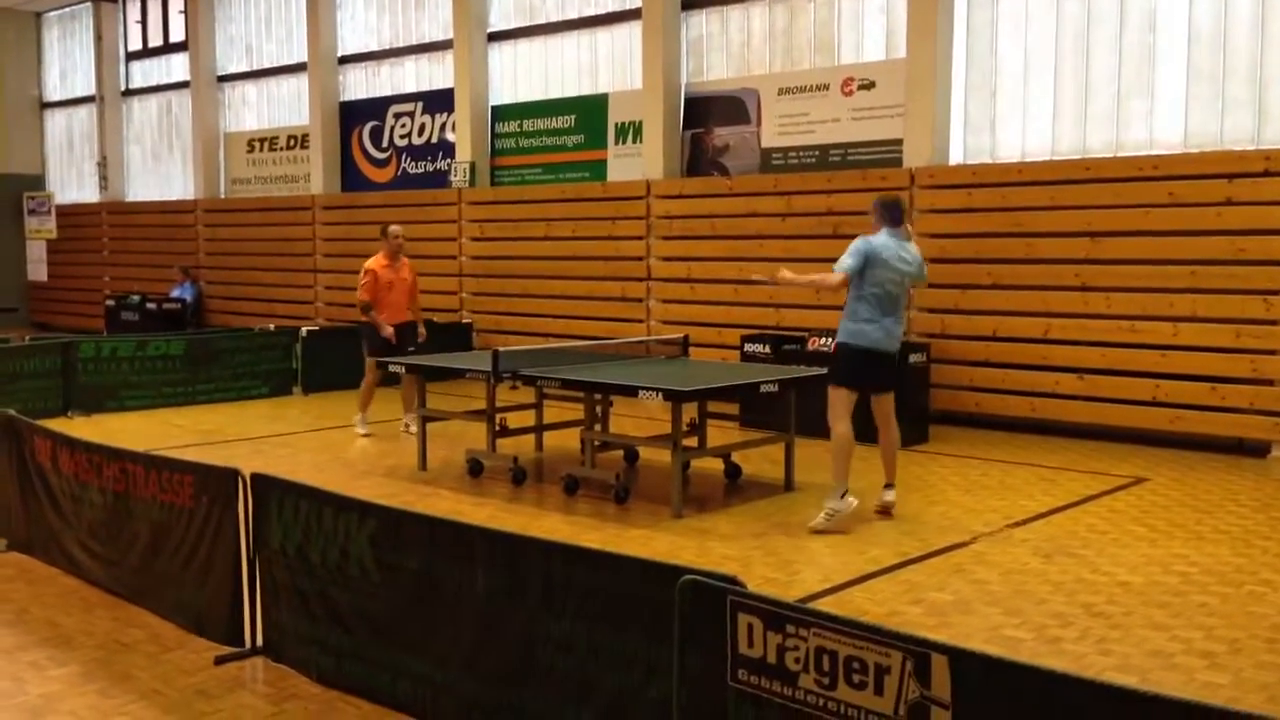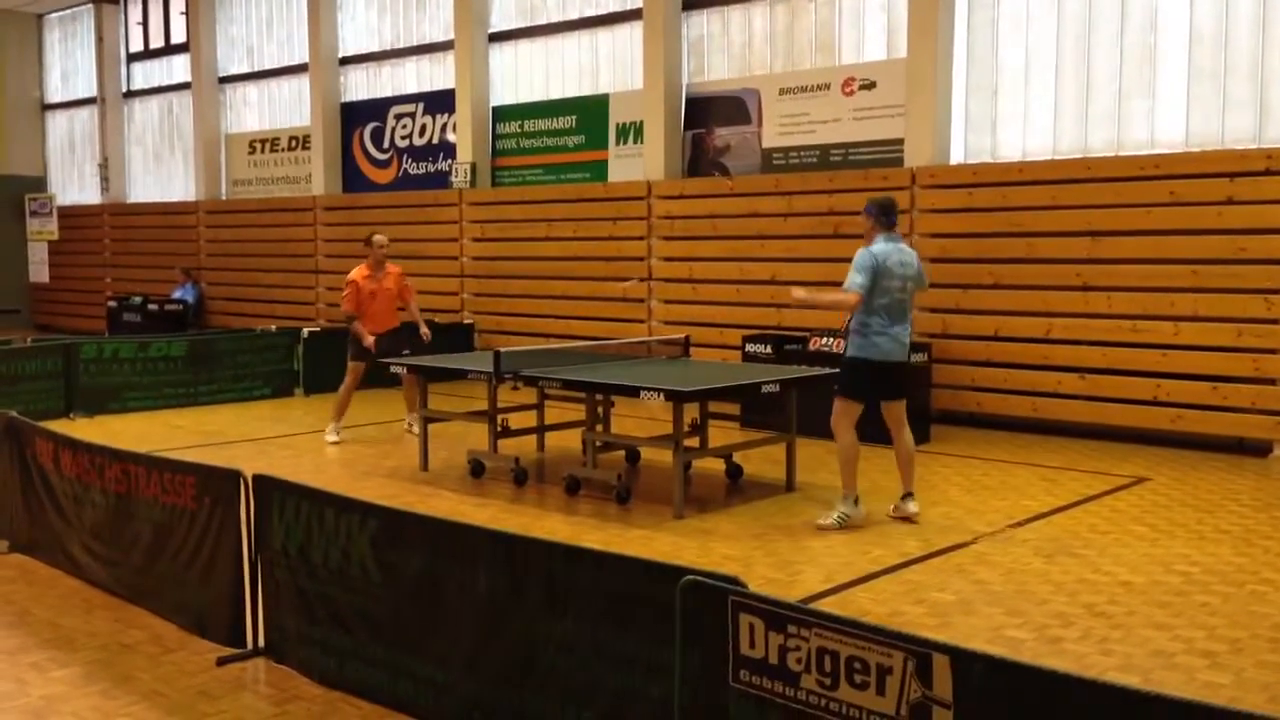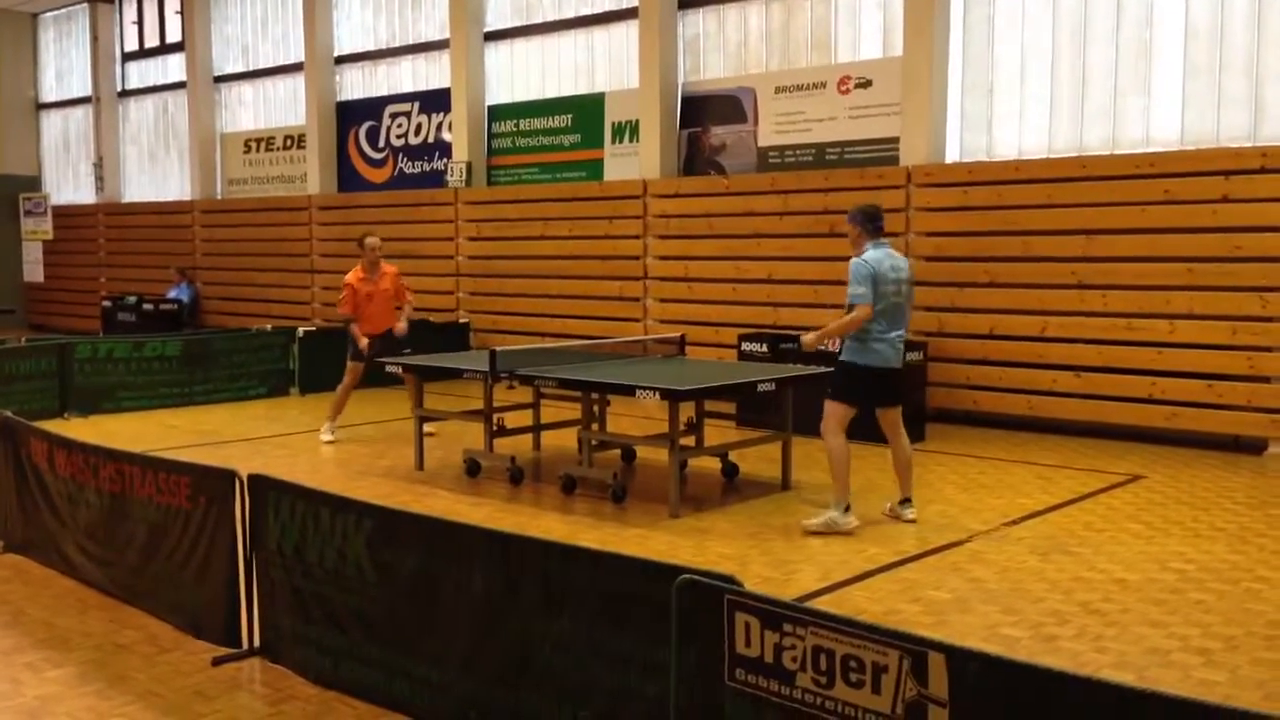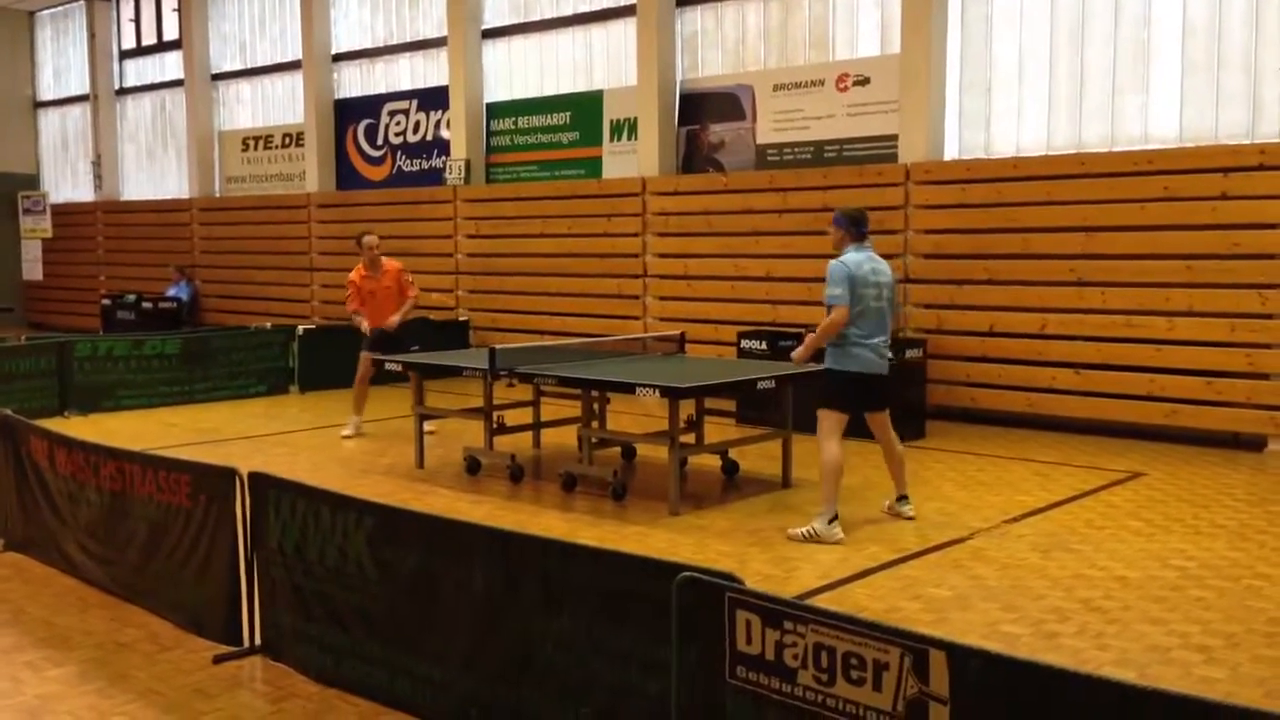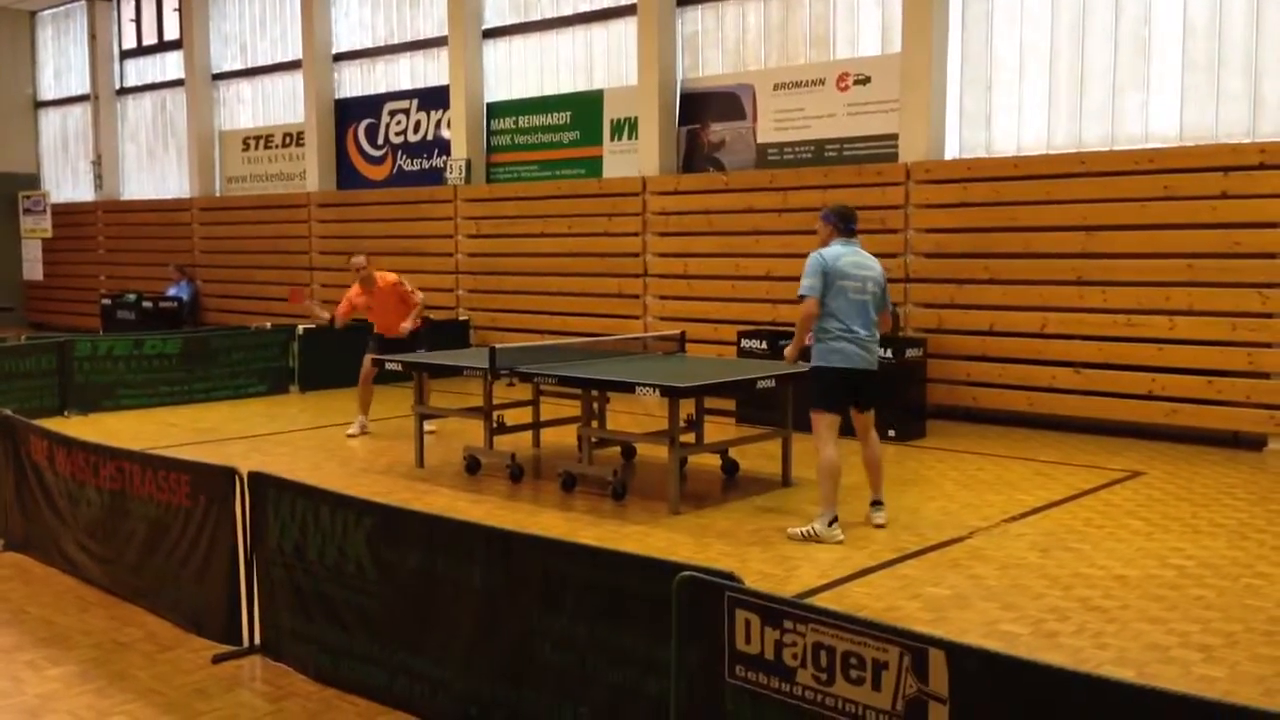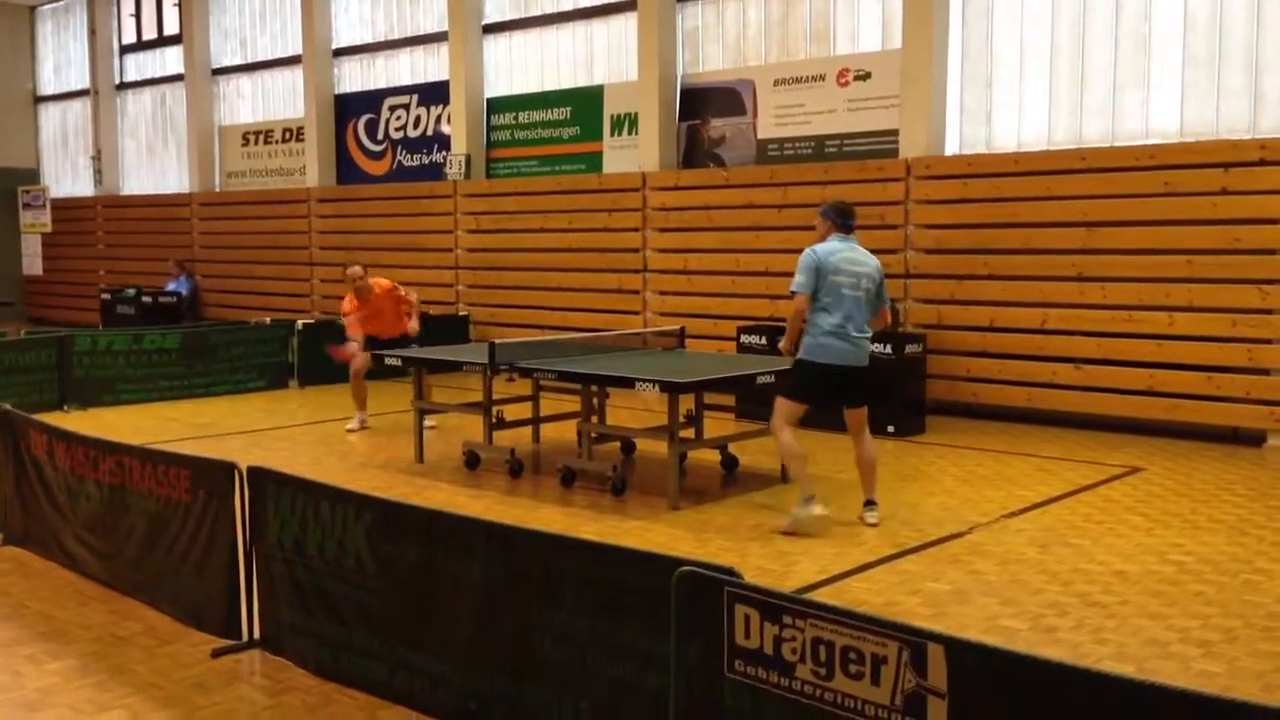
dt=0.2s
person 1, frame 1
left shoulder: (867, 244)
right shoulder: (912, 254)
left elbow: (836, 280)
left wrist: (792, 279)
right wrist: (910, 241)
left hip: (857, 341)
right hip: (888, 346)
left knee: (838, 417)
right knee: (887, 419)
left ankle: (840, 497)
right ankle: (889, 490)
person 1, frame 2
left shoulder: (869, 255)
right shoulder: (912, 257)
left elbow: (851, 301)
left wrist: (809, 297)
left hip: (866, 352)
right hip: (897, 353)
left knee: (842, 424)
right knee: (899, 426)
left ankle: (850, 504)
right ankle: (908, 498)
person 1, frame 3
left shoulder: (862, 263)
right shoulder: (901, 262)
left elbow: (862, 315)
left wrist: (819, 336)
left hip: (861, 359)
right hip: (892, 358)
left knee: (832, 428)
right knee: (895, 430)
left ankle: (841, 510)
right ankle: (905, 503)
person 1, frame 4
left shoulder: (841, 265)
right shoulder: (884, 267)
left elbow: (838, 317)
right elbow: (891, 320)
left wrist: (807, 348)
left hip: (845, 363)
right hip: (878, 364)
left knee: (828, 437)
right knee: (884, 433)
left ankle: (829, 521)
right ankle: (902, 501)
person 1, frame 5
left shoulder: (821, 259)
right shoulder: (874, 265)
left elbow: (809, 311)
right elbow: (886, 322)
left wrist: (795, 346)
left hip: (831, 360)
right hip: (866, 362)
left knee: (825, 438)
right knee: (867, 433)
left ankle: (828, 522)
right ankle: (877, 505)
person 1, frame 6
left shoulder: (816, 254)
right shoulder: (872, 262)
left elbow: (800, 307)
right elbow: (884, 319)
left wrist: (790, 341)
left hip: (818, 356)
right hip: (857, 359)
left knee: (782, 424)
right knee: (859, 432)
left ankle: (808, 503)
right ankle: (870, 507)
person 2, frame 1
left shoulder: (407, 265)
right shoulder: (372, 267)
left elbow: (412, 297)
right elbow: (363, 304)
left wrist: (420, 324)
right wrist: (382, 326)
left hip: (403, 325)
right hip: (376, 327)
left knee: (408, 374)
right knee: (373, 375)
left ankle: (409, 420)
right ankle: (361, 418)
person 2, frame 2
left shoulder: (396, 273)
right shoulder: (355, 278)
left elbow: (409, 300)
right elbow: (350, 314)
left wrist: (421, 324)
right wrist: (364, 336)
left hip: (390, 332)
right hip: (363, 335)
left knee: (410, 375)
right knee: (351, 381)
left ankle: (412, 420)
right ankle: (334, 427)
person 2, frame 3
left shoulder: (393, 273)
right shoulder: (351, 280)
left elbow: (407, 300)
right elbow: (347, 316)
left wrist: (403, 321)
right wrist: (360, 339)
left hip: (390, 333)
right hip: (362, 335)
right knee: (348, 381)
right ankle: (329, 426)
person 2, frame 4
left shoulder: (395, 268)
right shoulder: (355, 278)
left elbow: (412, 296)
right elbow: (354, 311)
left wrist: (399, 316)
right wrist: (362, 324)
left hip: (401, 328)
right hip: (375, 330)
right knee: (362, 375)
right ankle: (355, 421)
person 2, frame 5
left shoulder: (392, 281)
right shoulder: (354, 295)
left elbow: (419, 301)
right elbow: (335, 321)
left wrist: (409, 322)
right wrist: (314, 310)
left hip: (410, 333)
right hip: (383, 335)
right knee: (366, 375)
right ankle: (362, 421)
person 2, frame 6
left shoulder: (386, 287)
right shoulder: (349, 306)
left elbow: (412, 300)
right elbow: (356, 338)
left wrist: (414, 320)
right wrist: (353, 348)
left hip: (399, 335)
right hip: (369, 337)
right knee: (356, 372)
right ankle: (361, 416)
